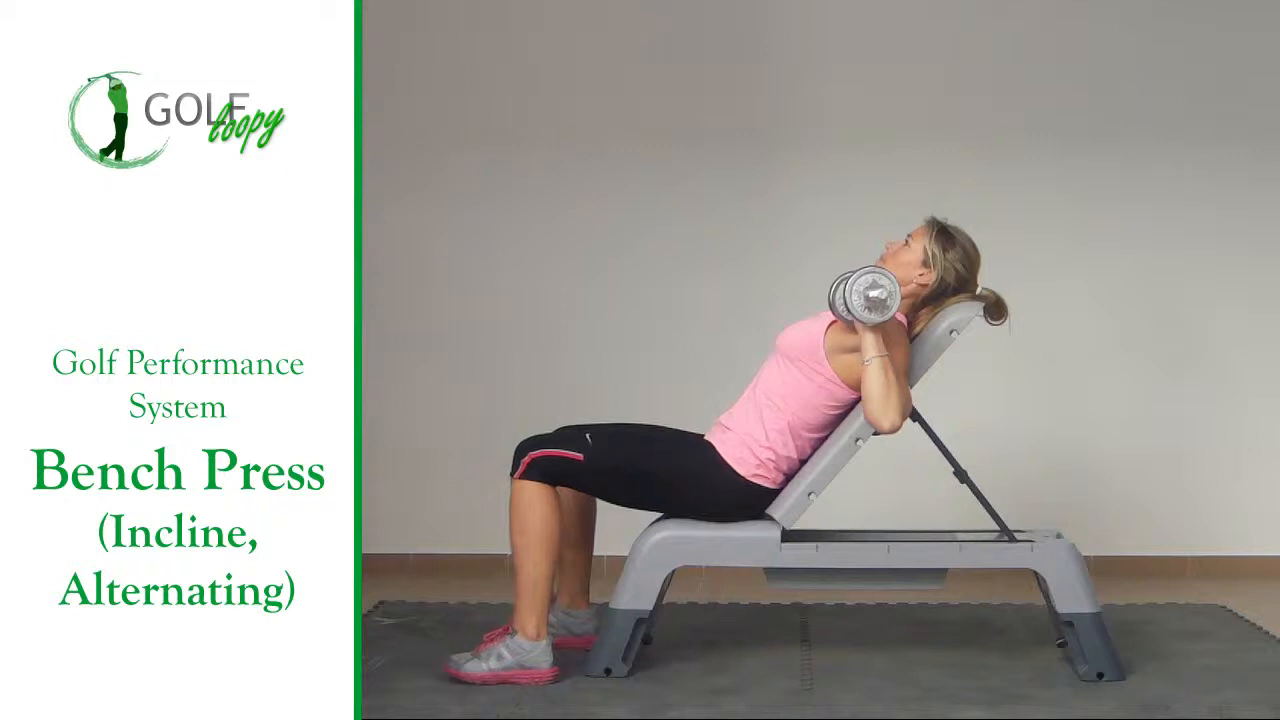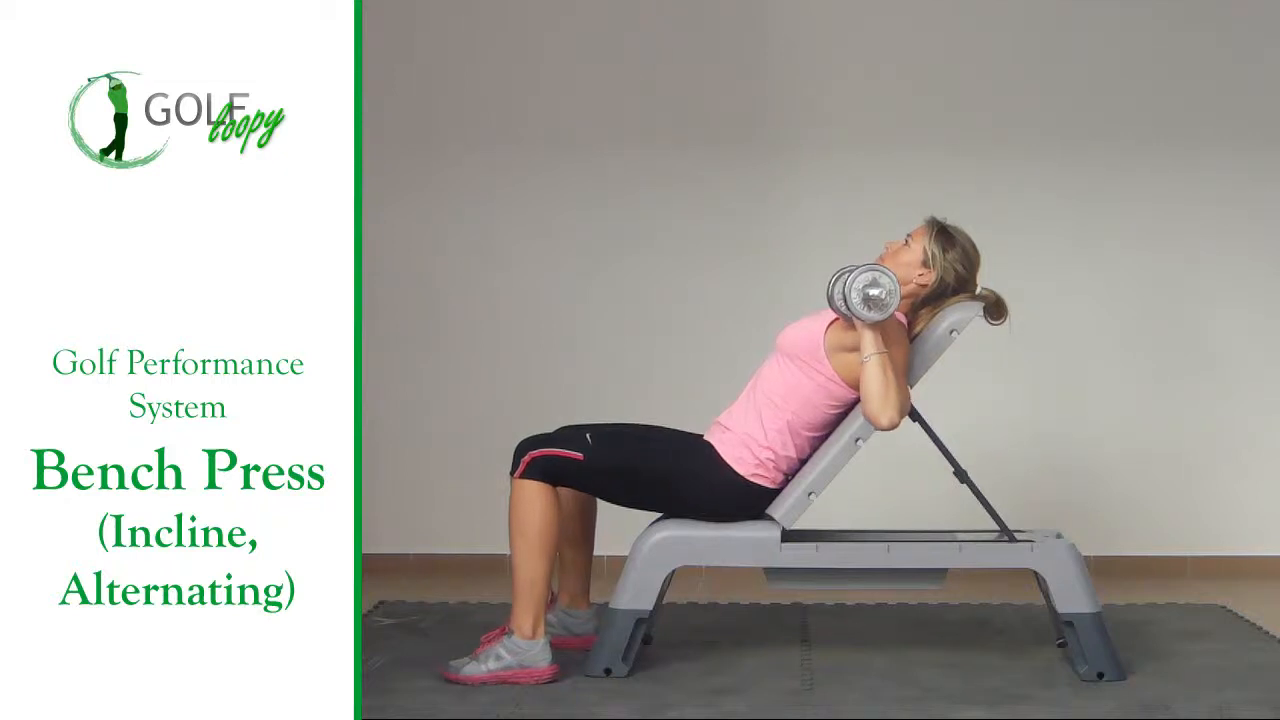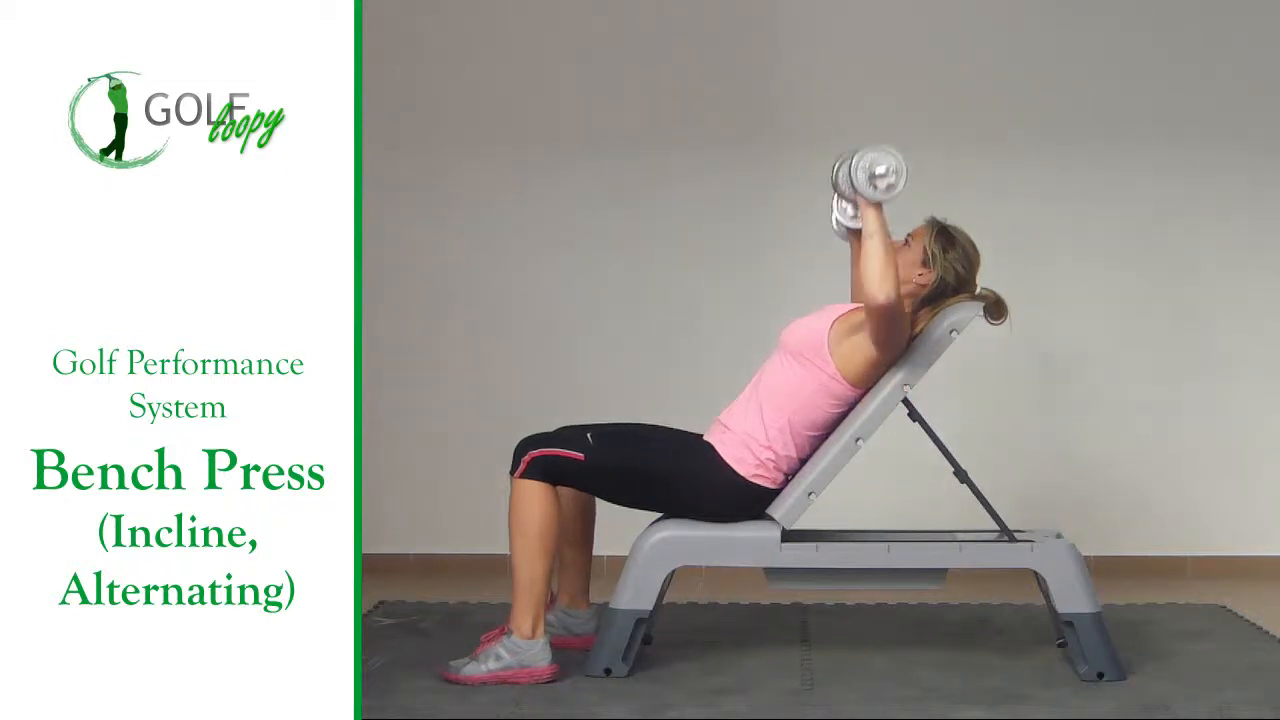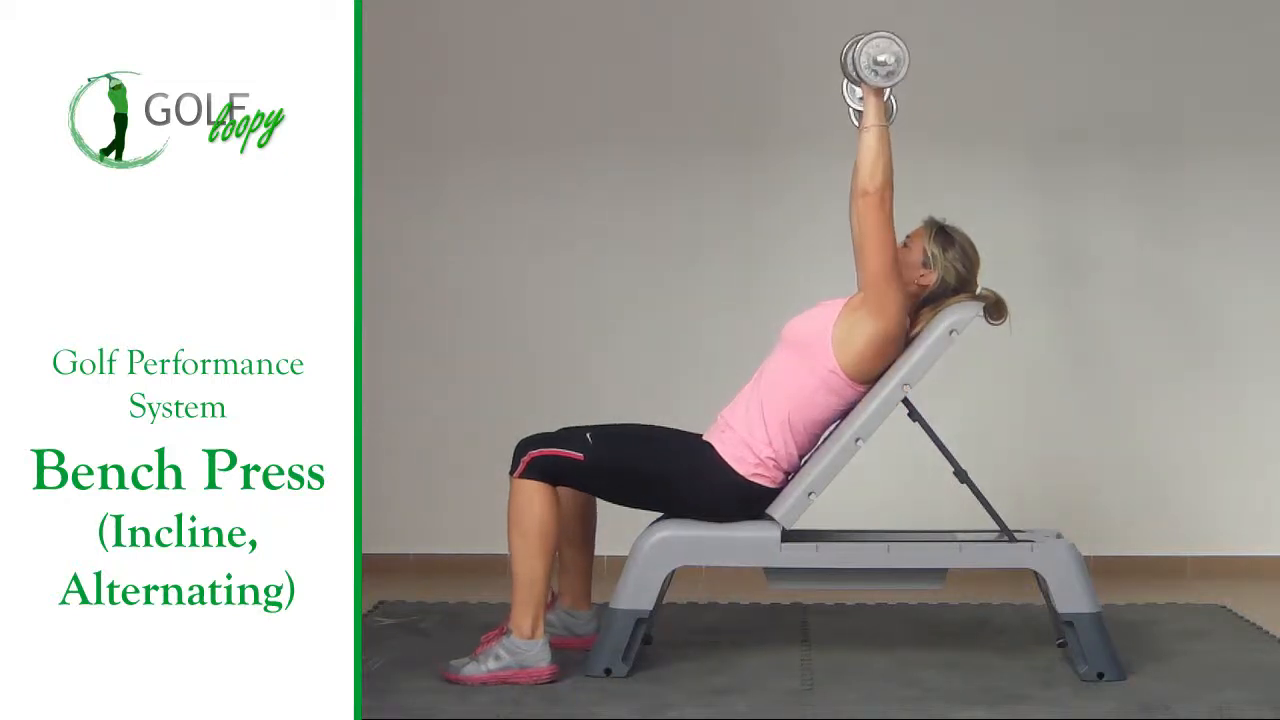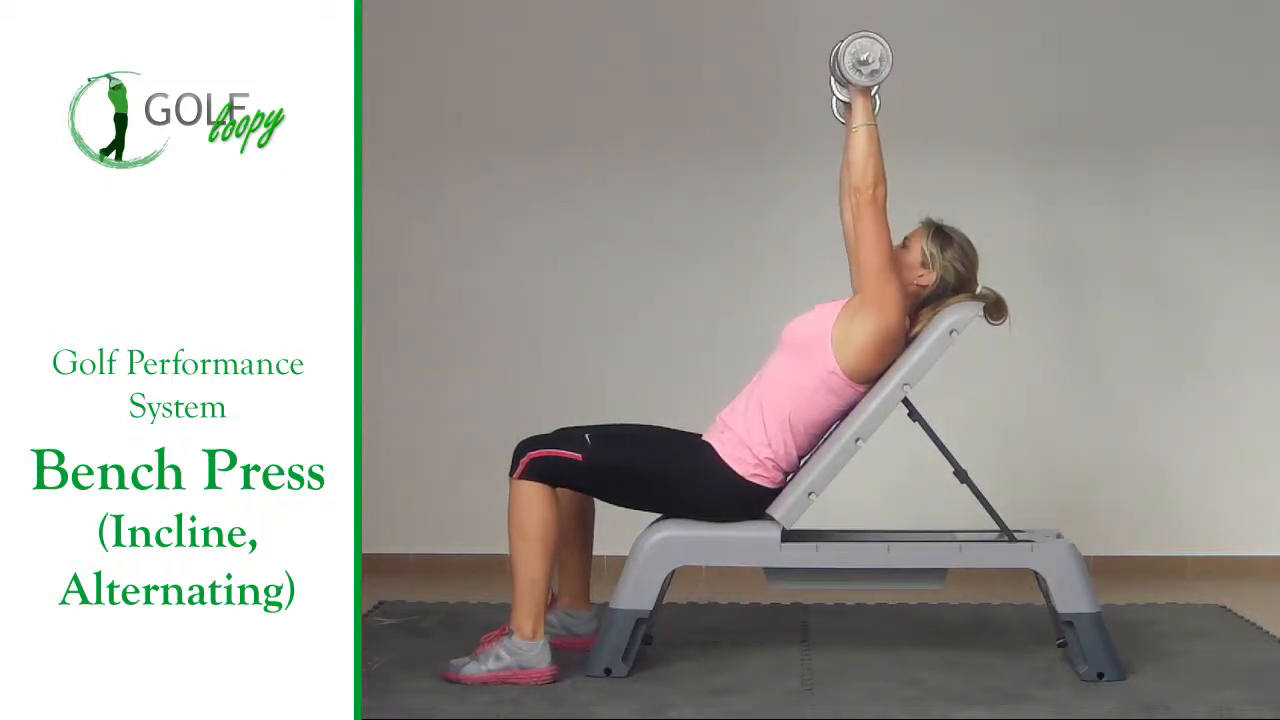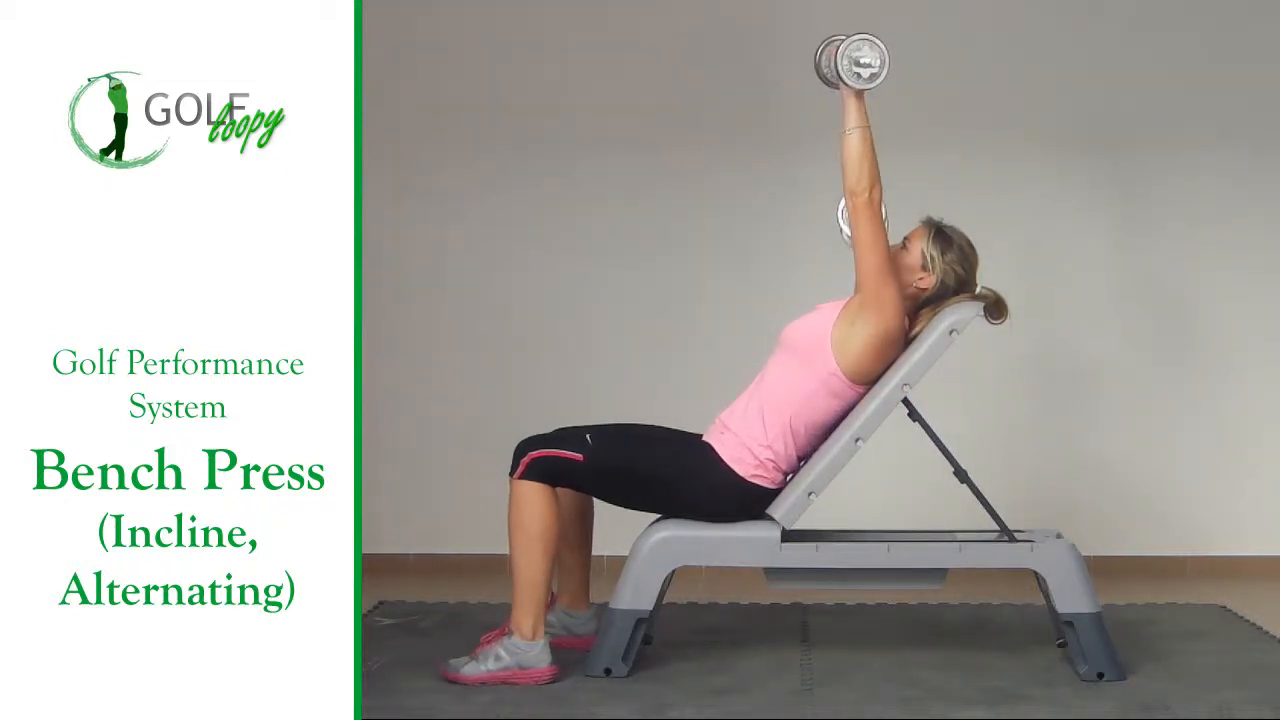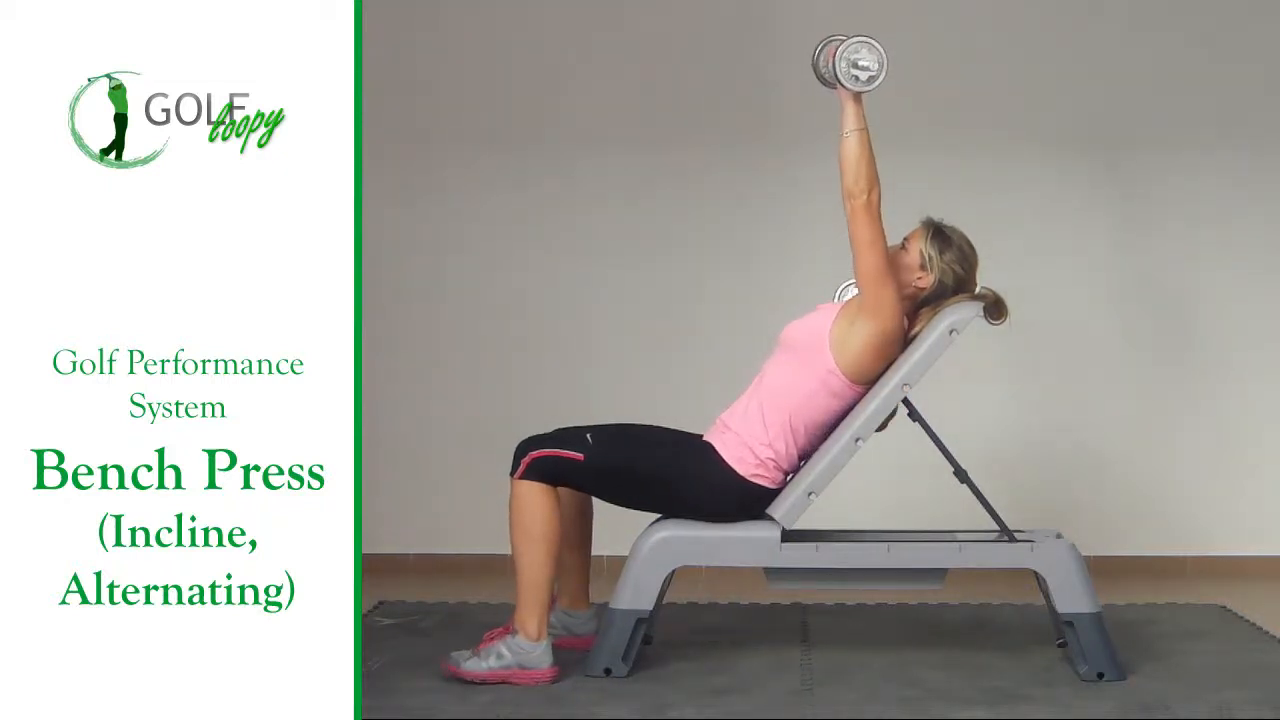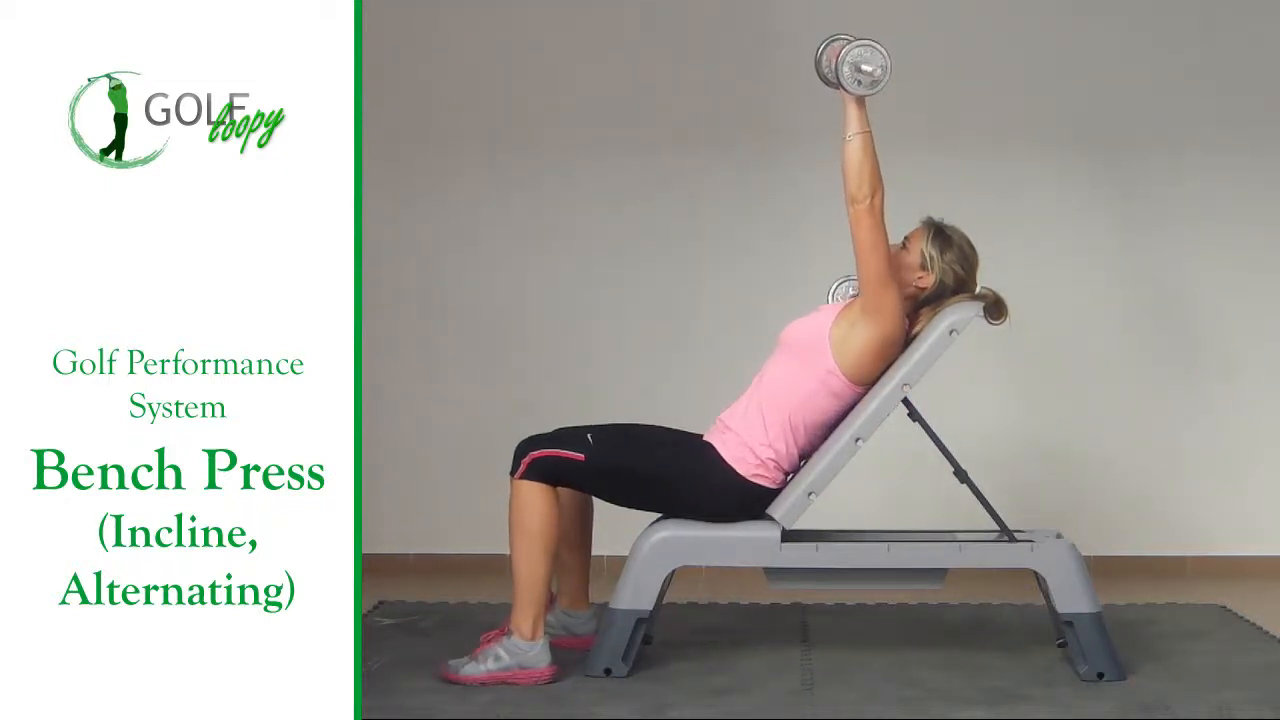
dt=0.5s
person 1, frame 1
left shoulder: (889, 335)
right shoulder: (879, 324)
left elbow: (886, 418)
left wrist: (870, 334)
right wrist: (865, 321)
left hip: (730, 477)
right hip: (730, 461)
left knee: (536, 459)
right knee: (564, 451)
left ankle: (528, 644)
right ankle: (571, 612)
person 1, frame 2
left shoulder: (888, 334)
right shoulder: (879, 323)
left elbow: (885, 414)
left wrist: (868, 329)
right wrist: (865, 321)
left hip: (730, 474)
right hip: (730, 460)
left knee: (538, 458)
right knee: (566, 451)
left ankle: (525, 644)
right ankle: (572, 612)
person 1, frame 3
left shoulder: (890, 330)
right shoulder: (874, 322)
left elbow: (882, 294)
left wrist: (873, 210)
right wrist: (859, 234)
left hip: (732, 477)
right hip: (730, 462)
left knee: (537, 459)
right knee: (564, 446)
left ankle: (526, 647)
right ankle: (571, 614)
person 1, frame 4
left shoulder: (883, 320)
right shoulder: (874, 316)
left elbow: (871, 197)
right elbow: (871, 202)
left wrist: (876, 104)
right wrist: (869, 116)
left hip: (729, 476)
right hip: (730, 464)
left knee: (536, 458)
right knee: (564, 453)
left ankle: (525, 644)
right ankle: (573, 612)
person 1, frame 5
left shoulder: (884, 316)
right shoulder: (871, 315)
left elbow: (867, 196)
right elbow: (852, 208)
left wrist: (863, 100)
right wrist: (853, 112)
left hip: (730, 477)
right hip: (729, 461)
left knee: (535, 459)
right knee: (561, 450)
left ankle: (526, 645)
right ankle: (573, 613)
person 1, frame 6
left shoulder: (884, 320)
right shoulder: (873, 320)
left elbow: (863, 196)
left wrist: (854, 99)
left hip: (730, 478)
right hip: (729, 461)
left knee: (536, 459)
right knee: (562, 452)
left ankle: (525, 644)
right ankle: (572, 612)
person 1, frame 7
left shoulder: (881, 321)
right shoulder: (877, 328)
left elbow: (860, 199)
left wrist: (851, 100)
left hip: (730, 477)
right hip: (729, 461)
left knee: (536, 458)
right knee: (562, 450)
left ankle: (528, 645)
right ankle: (573, 613)
person 1, frame 8
left shoulder: (884, 322)
right shoulder: (874, 326)
left elbow: (864, 202)
left wrist: (855, 103)
left hip: (731, 476)
right hip: (730, 460)
left knee: (537, 459)
right knee: (560, 453)
left ankle: (525, 644)
right ankle: (572, 613)
